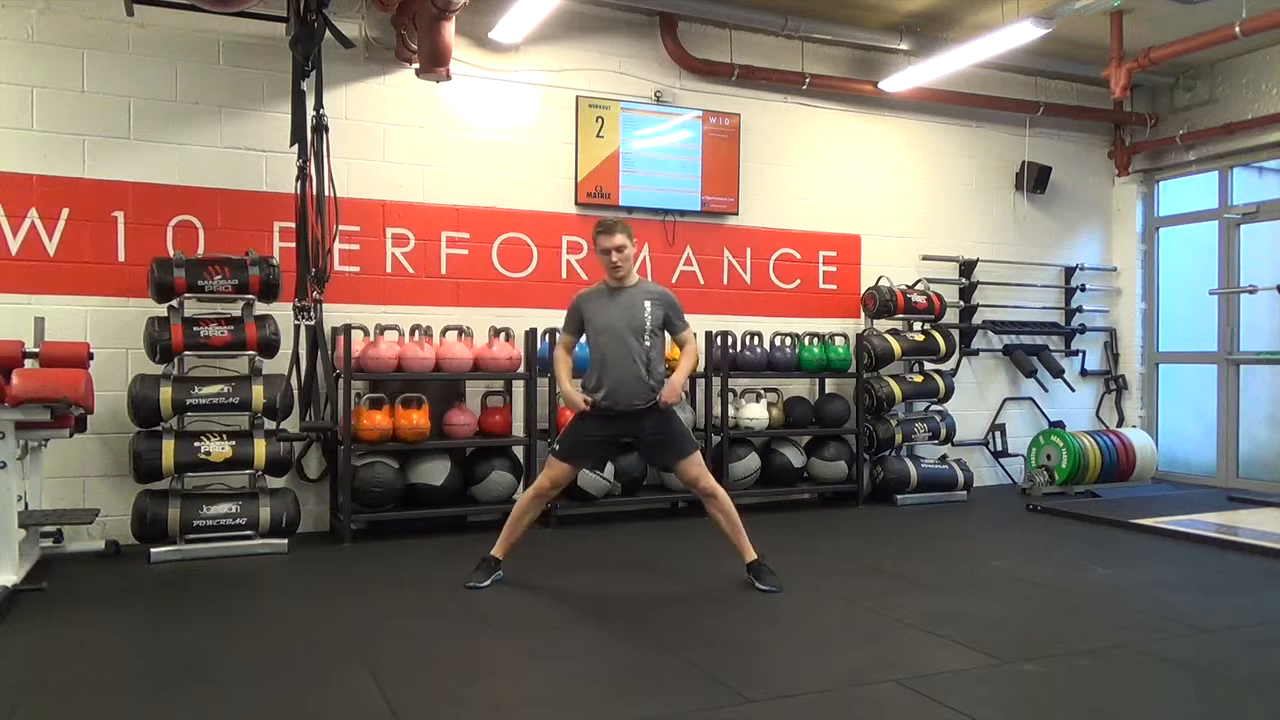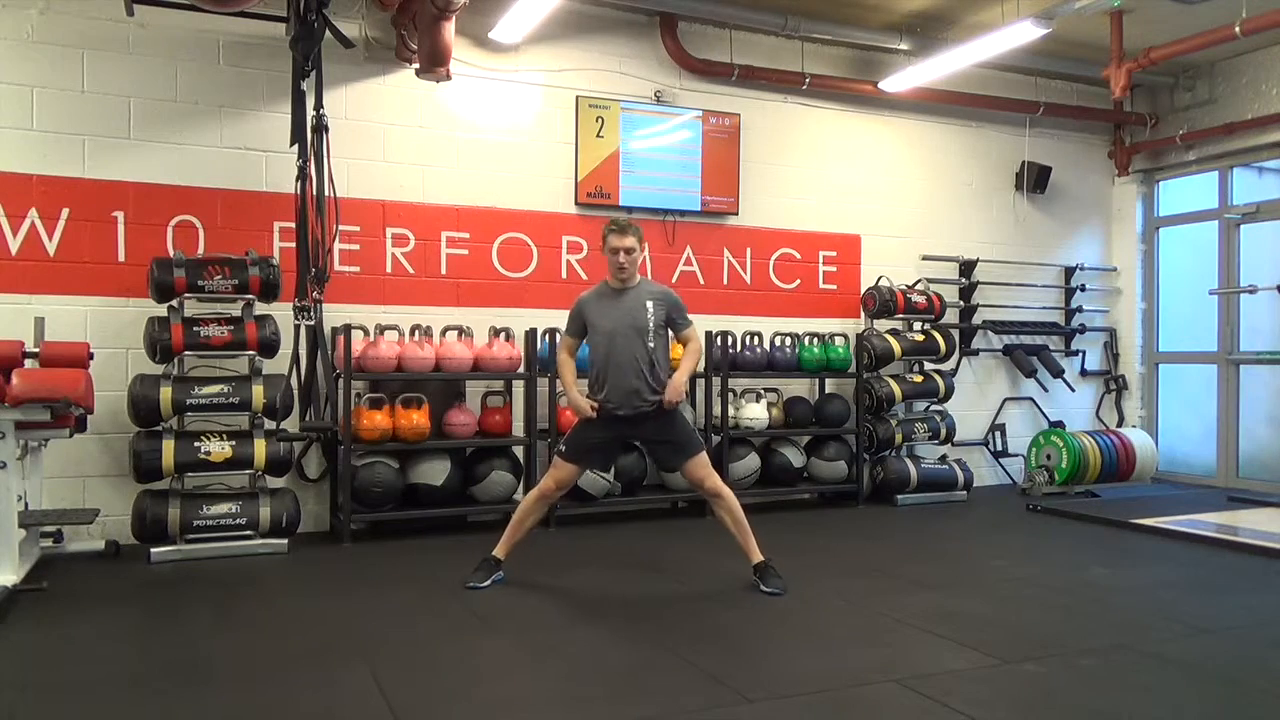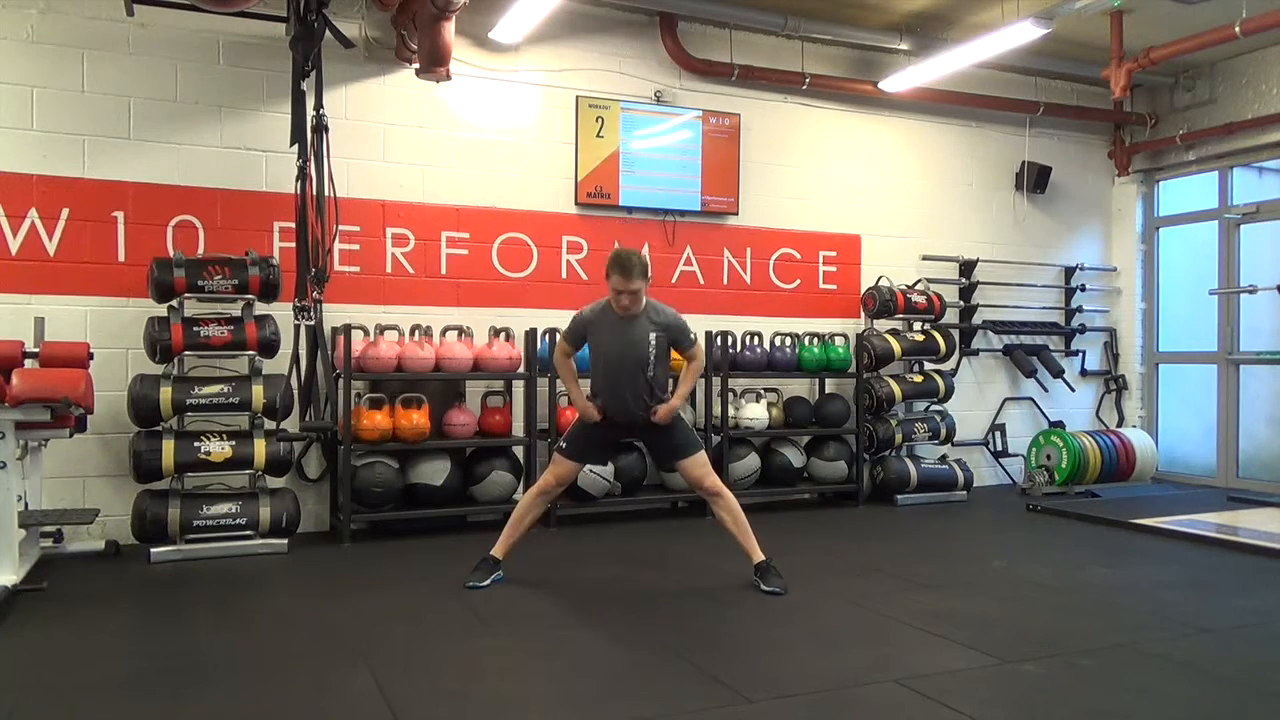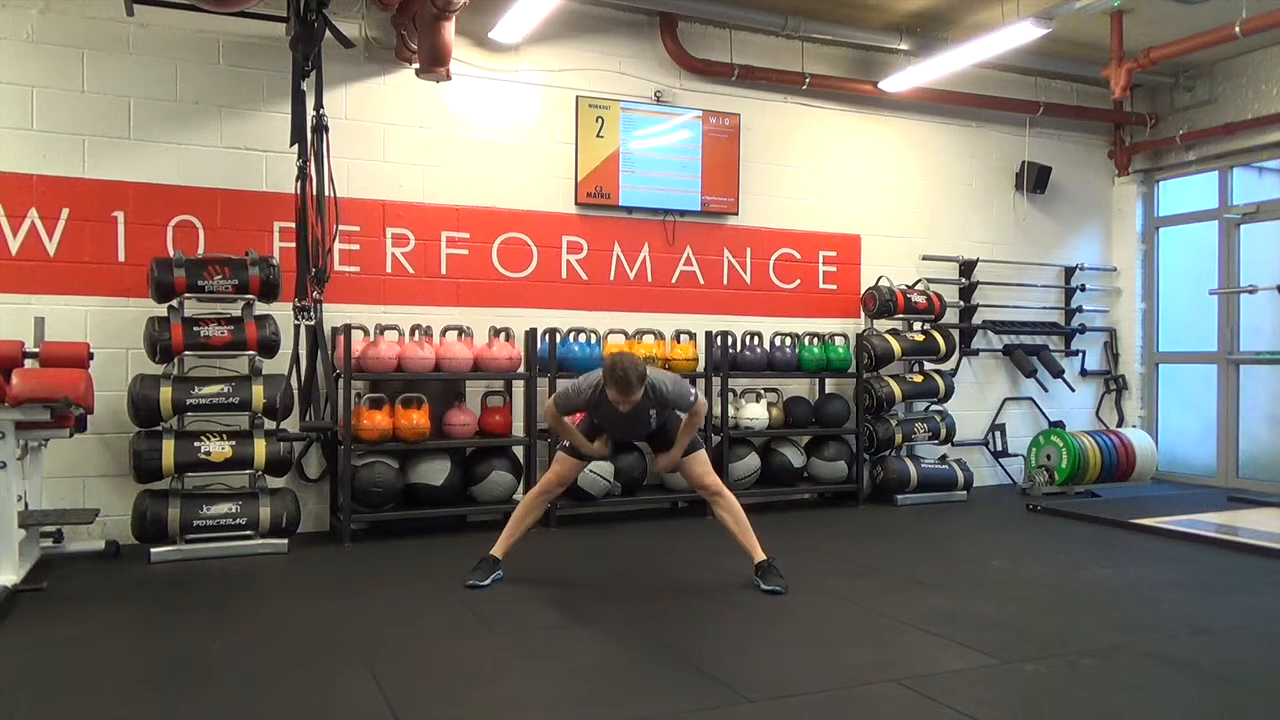
dt=0.7s
person 1, frame 1
left shoulder: (660, 297)
right shoulder: (585, 301)
left elbow: (689, 345)
right elbow: (563, 348)
left wrist: (678, 379)
right wrist: (567, 389)
left hip: (652, 411)
right hip: (597, 412)
left knee: (705, 485)
right knee: (546, 486)
left ankle: (753, 562)
right ankle: (494, 560)
person 1, frame 2
left shoulder: (662, 296)
right shoulder: (586, 303)
left elbow: (693, 342)
right elbow: (566, 352)
left wrist: (680, 377)
right wrist: (574, 395)
left hip: (657, 411)
right hip: (603, 414)
left knee: (711, 485)
right knee: (551, 487)
left ankle: (761, 564)
right ankle: (495, 560)
person 1, frame 3
left shoulder: (667, 319)
right shoulder: (588, 318)
left elbow: (696, 358)
right elbow: (561, 354)
left wrist: (675, 402)
right wrist: (580, 400)
left hip: (657, 415)
right hip: (602, 416)
left knee: (710, 486)
right knee: (549, 484)
left ankle: (761, 563)
right ankle: (494, 559)
person 1, frame 4
left shoulder: (665, 387)
right shoulder: (585, 389)
left elbow: (699, 408)
right elbow: (551, 412)
left wrist: (675, 452)
right wrist: (585, 446)
left hip: (659, 425)
right hip: (602, 428)
left knee: (711, 486)
right knee: (549, 484)
left ankle: (762, 563)
right ankle: (493, 559)
